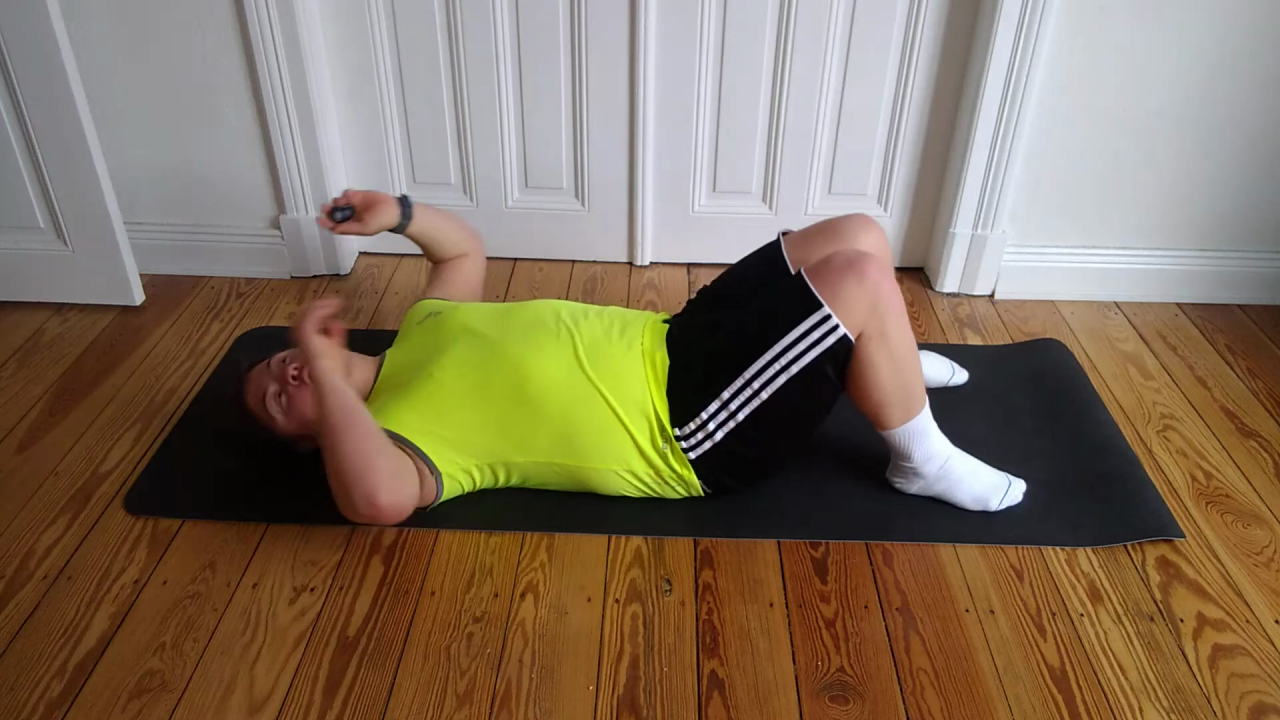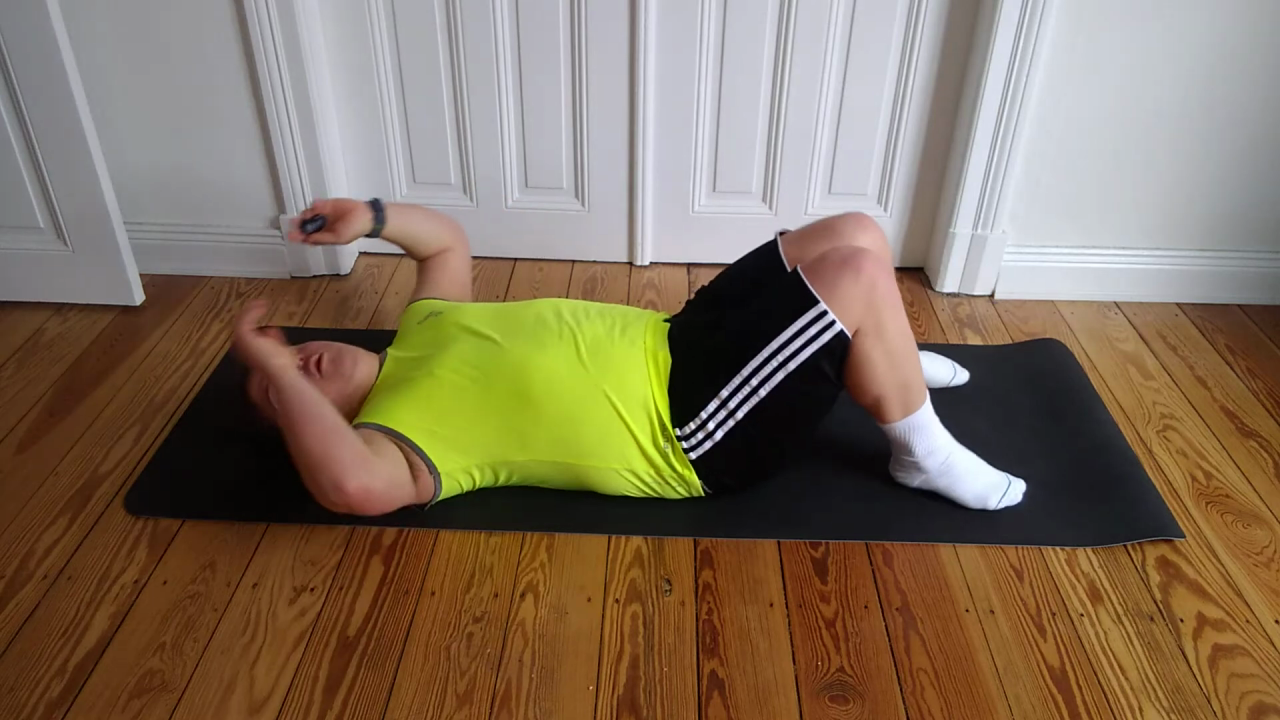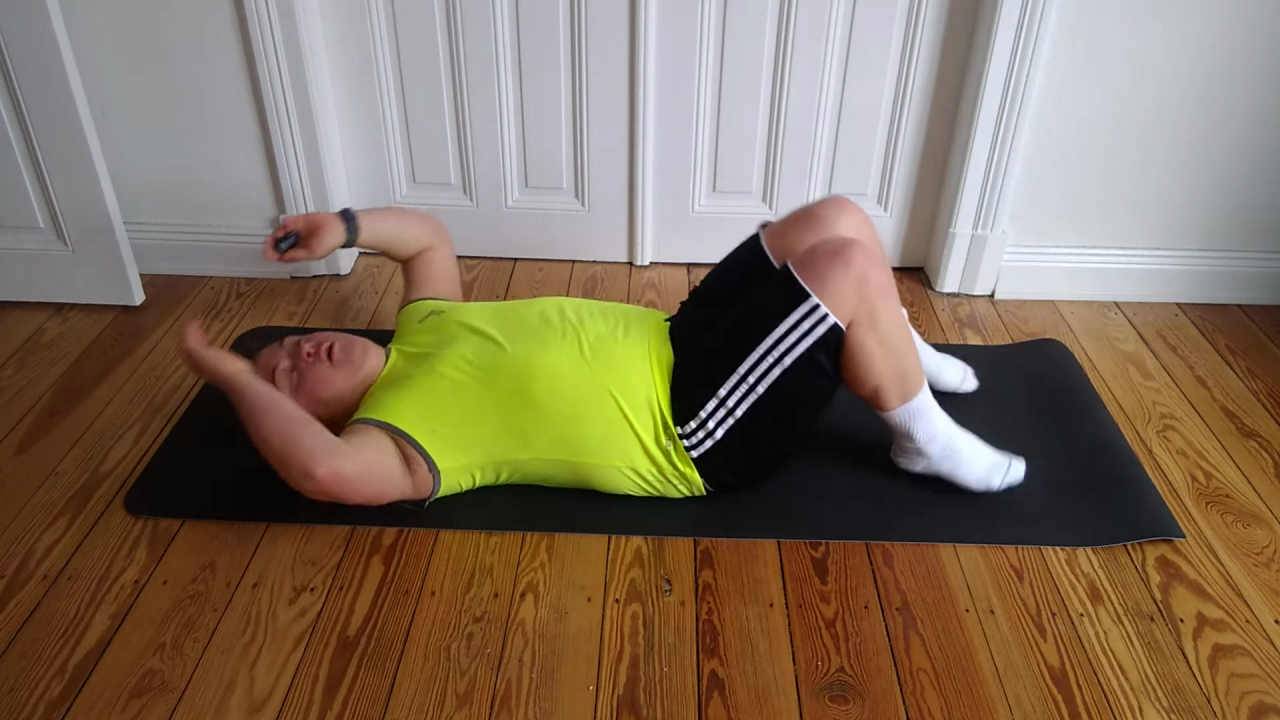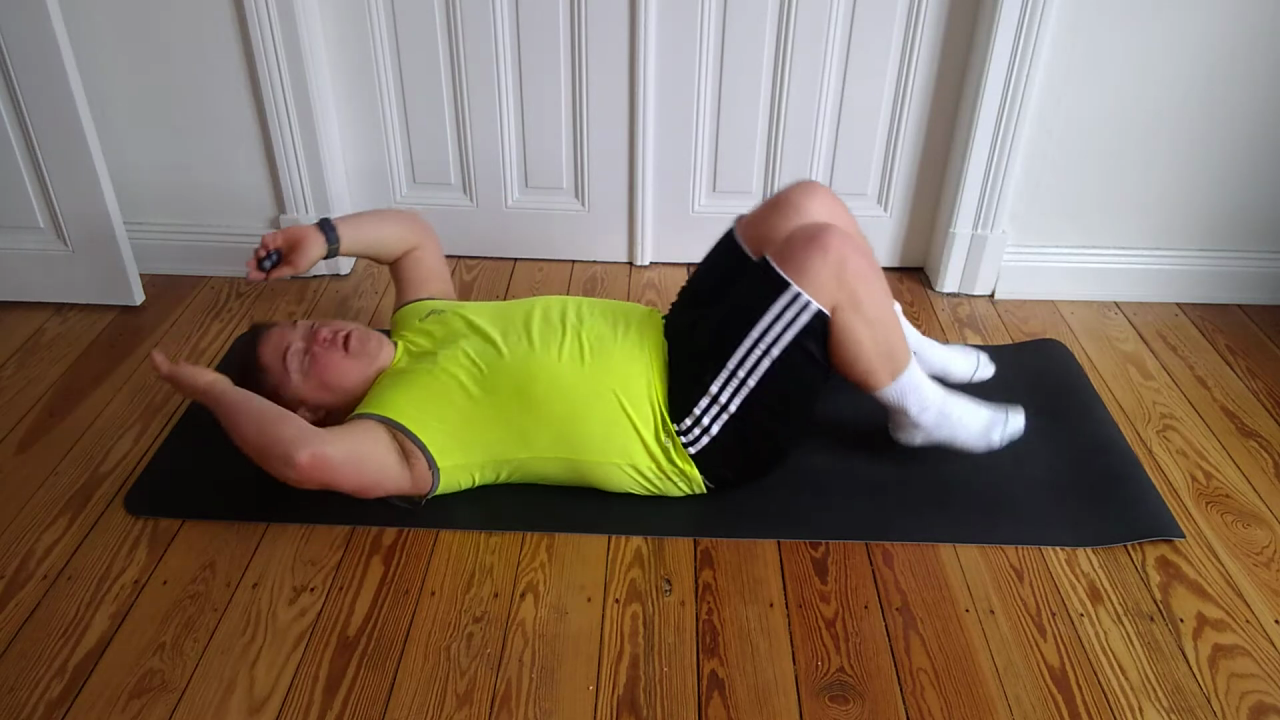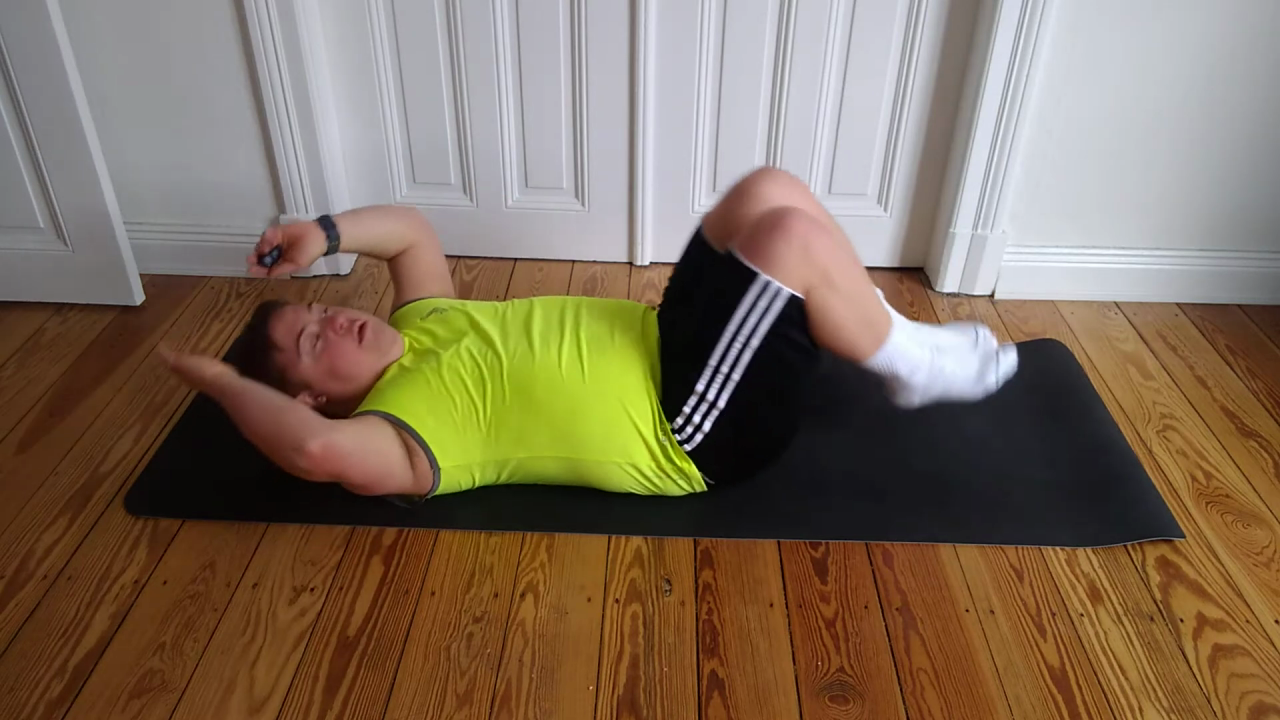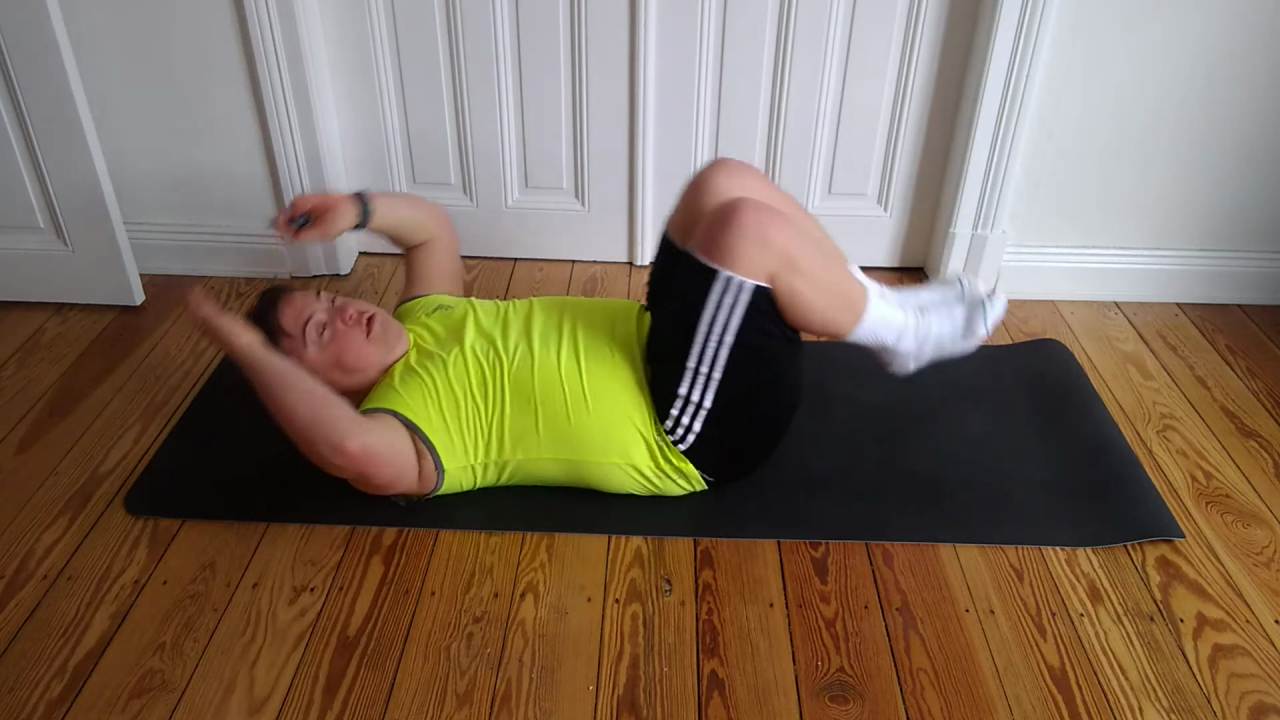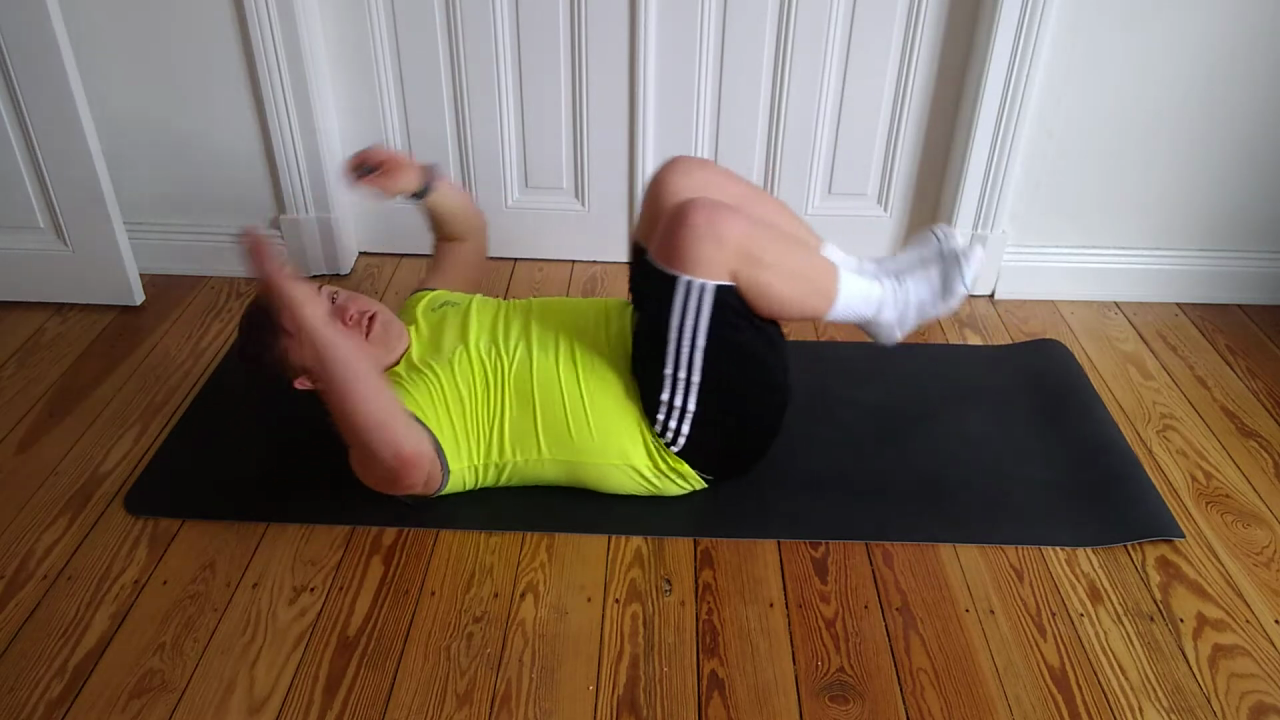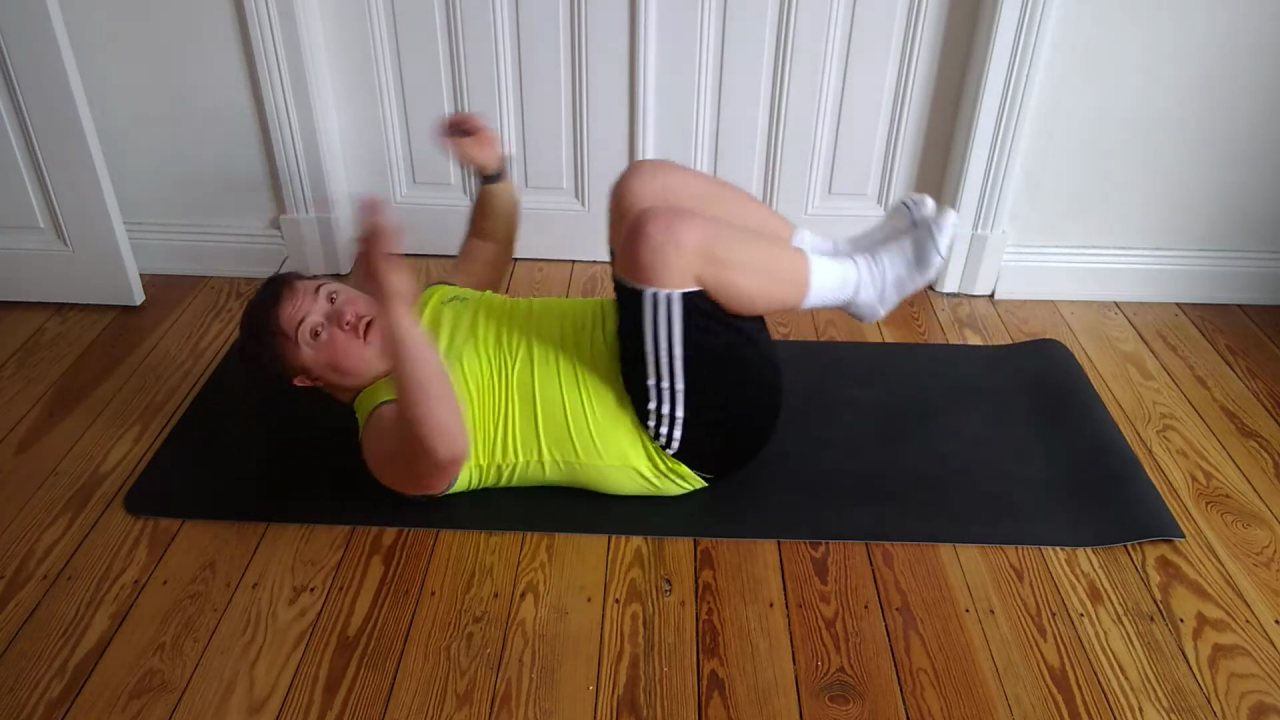
dt=0.1s
person 1, frame 1
left shoulder: (418, 330)
right shoulder: (379, 434)
left elbow: (465, 249)
right elbow: (377, 498)
left wrist: (397, 212)
right wrist: (327, 366)
left hip: (673, 345)
right hip: (693, 436)
left knee: (860, 236)
right knee: (858, 279)
left ankle: (888, 365)
right ankle: (923, 460)
person 1, frame 2
left shoulder: (420, 333)
right shoulder: (384, 439)
left elbow: (449, 239)
right elbow: (346, 485)
left wrist: (372, 215)
right wrist: (269, 368)
left hip: (678, 344)
right hip: (693, 431)
left knee: (852, 236)
right knee: (858, 273)
left ankle: (891, 369)
right ankle: (921, 454)
person 1, frame 3
left shoulder: (420, 333)
right shoulder: (383, 434)
left elbow: (427, 236)
right elbow: (320, 469)
left wrist: (342, 228)
right wrist: (229, 372)
left hip: (674, 343)
right hip: (693, 432)
left knee: (837, 218)
right knee: (849, 266)
left ankle: (893, 361)
right ankle: (925, 438)
person 1, frame 4
left shoulder: (418, 331)
right shoulder: (386, 434)
left elbow: (412, 232)
right elbow: (305, 457)
left wrist: (322, 236)
right wrist: (213, 387)
left hip: (671, 345)
right hip: (695, 431)
left knee: (810, 203)
right knee: (828, 251)
left ankle: (903, 356)
right ankle: (918, 406)
person 1, frame 5
left shoulder: (420, 328)
right shoulder: (391, 432)
left elbow: (411, 229)
right elbow: (315, 449)
left wrist: (324, 233)
right wrist: (220, 377)
left hip: (665, 340)
right hip: (693, 429)
left knee: (770, 190)
right knee: (795, 239)
left ankle: (898, 344)
right ankle: (911, 369)
person 1, frame 6
left shoulder: (422, 320)
right shoulder: (391, 422)
left elbow: (426, 230)
right elbow: (342, 447)
left wrist: (356, 209)
right wrist: (250, 350)
left hip: (656, 345)
right hip: (694, 432)
left knee: (727, 185)
right knee: (750, 230)
left ankle: (889, 315)
right ankle: (904, 330)
person 1, frame 7
left shoulder: (430, 318)
right shoulder: (403, 433)
left elbow: (465, 225)
right elbow: (397, 456)
left wrist: (416, 181)
right wrist: (302, 322)
left hip: (653, 341)
right hip: (690, 436)
left knee: (682, 185)
right knee: (700, 223)
left ankle: (875, 288)
right ankle: (885, 300)
person 1, frame 8
left shoulder: (438, 306)
right shoulder: (391, 432)
left elbow: (496, 237)
right elbow: (445, 448)
left wrist: (491, 171)
right wrist: (394, 310)
left hip: (655, 351)
right hip: (693, 437)
left knee: (645, 188)
right knee: (663, 234)
left ankle: (843, 265)
right ankle: (862, 281)
